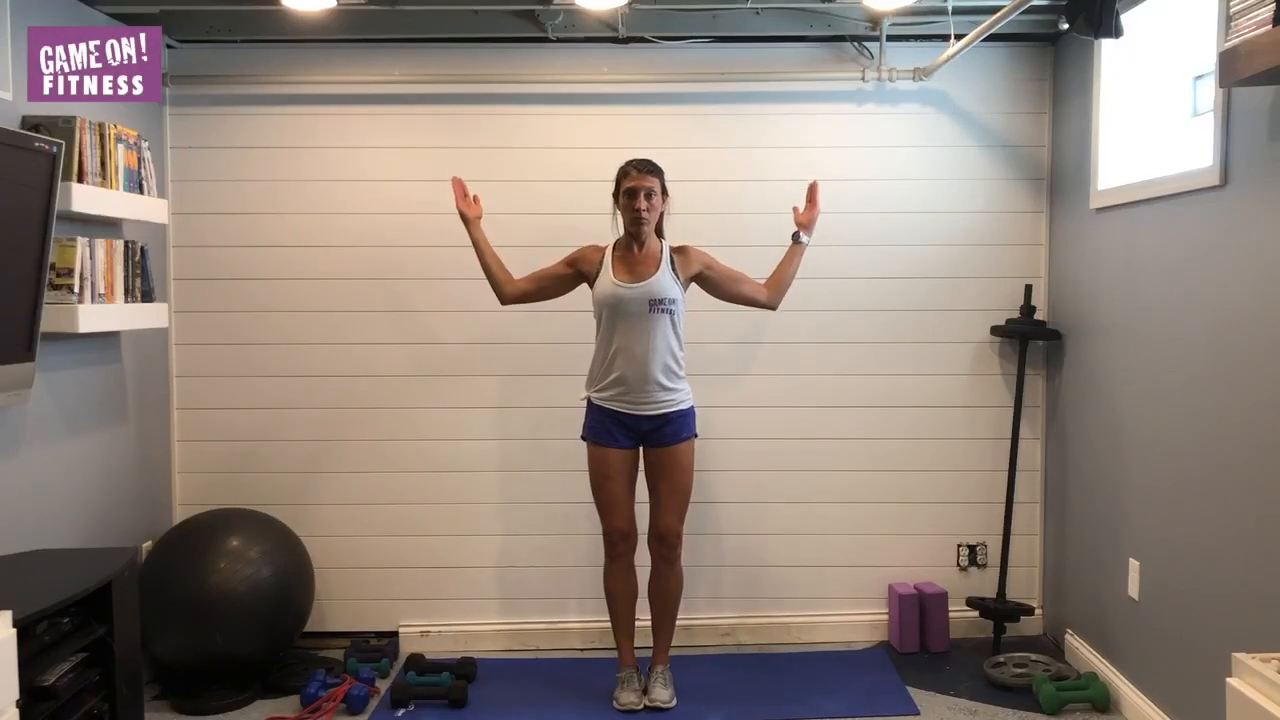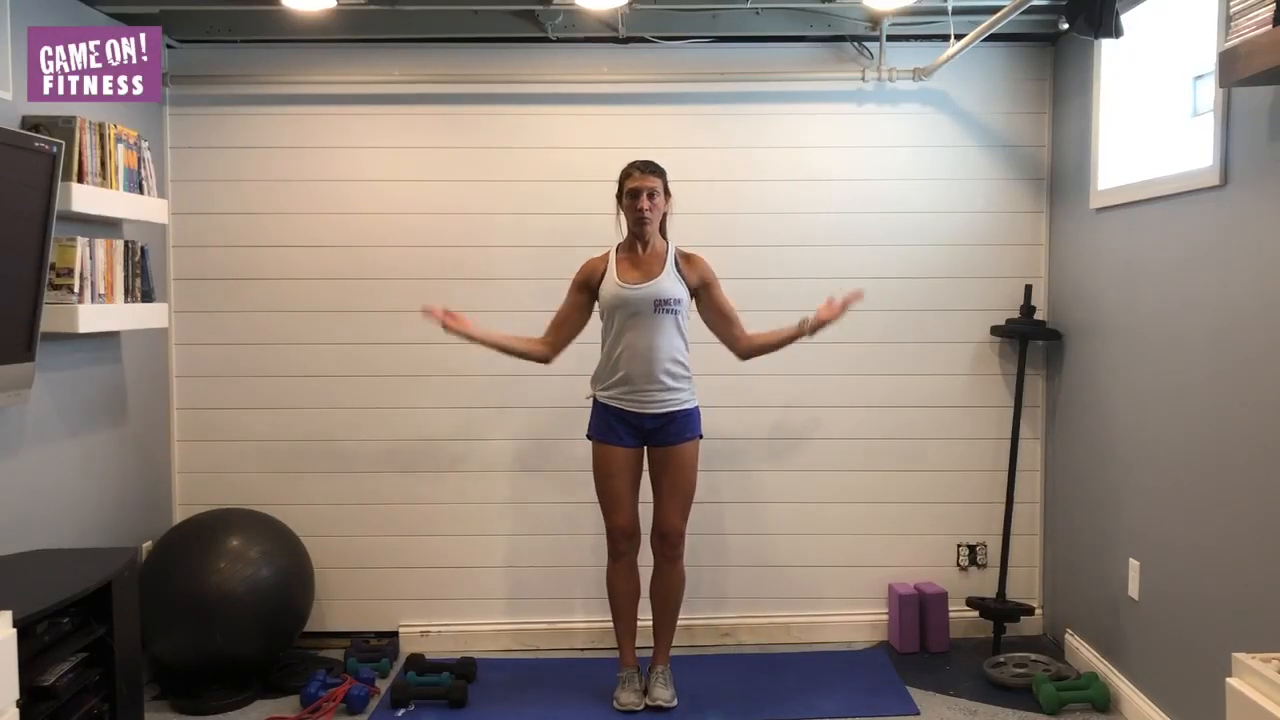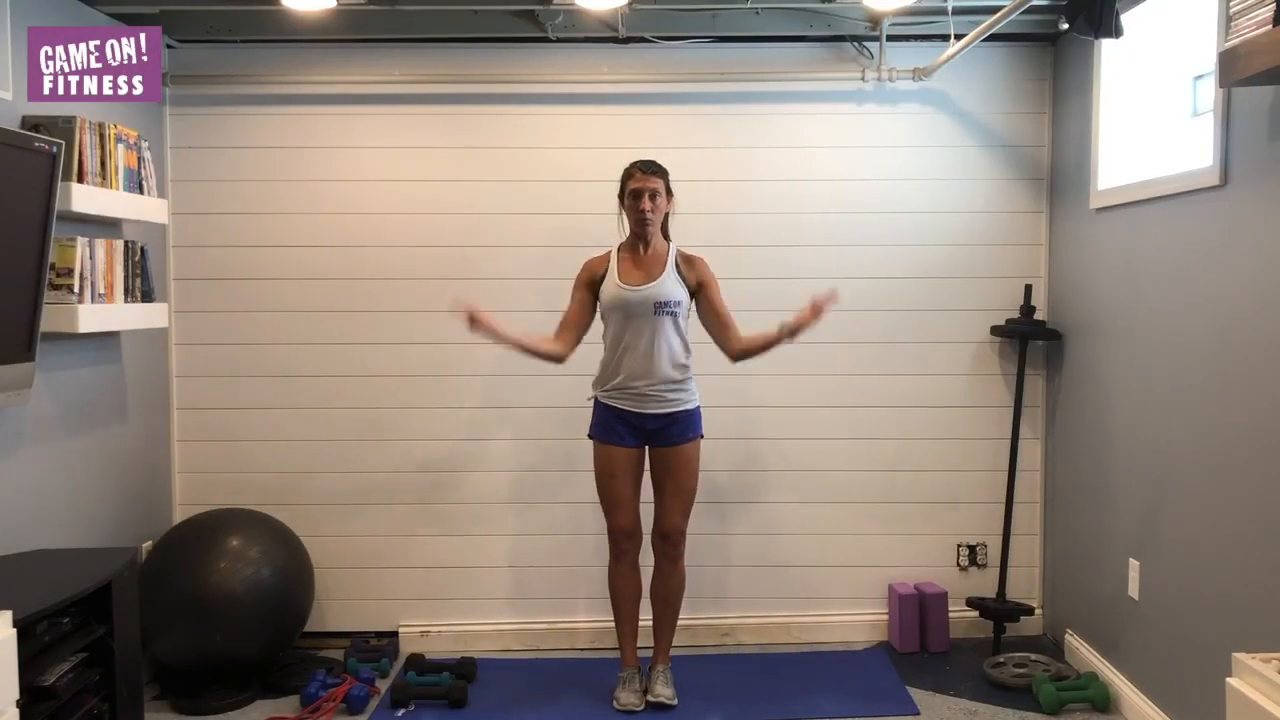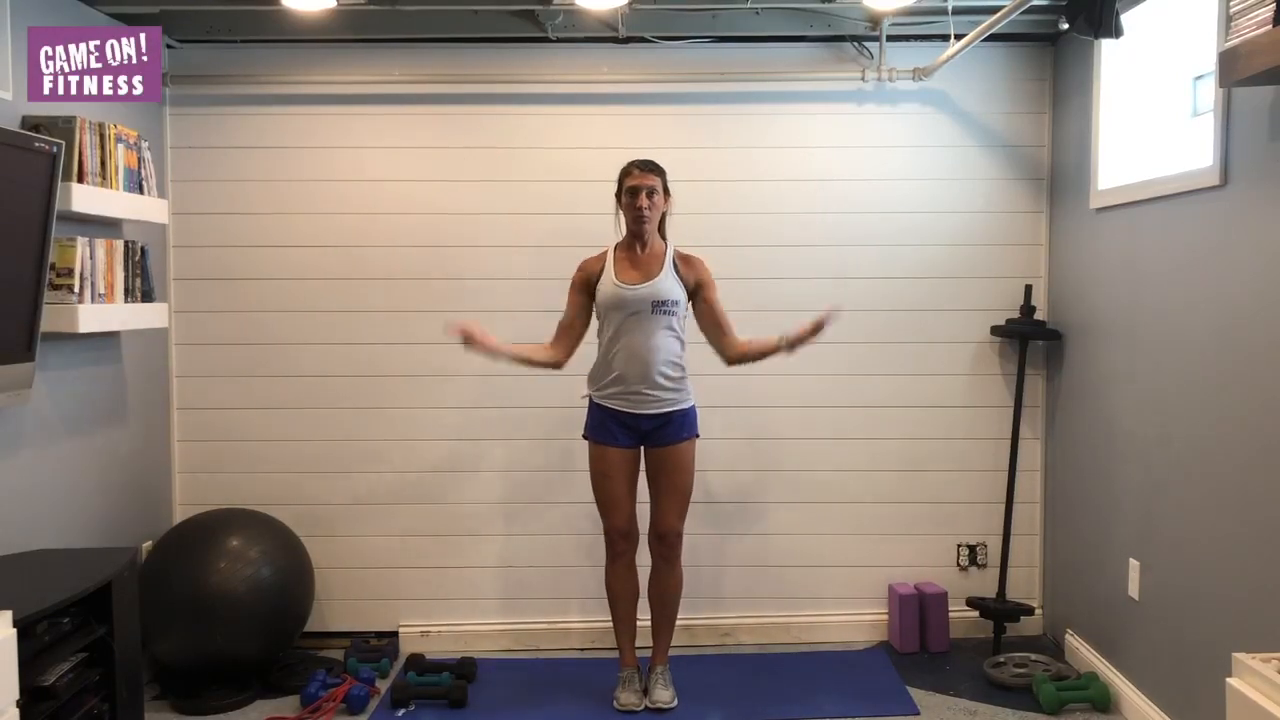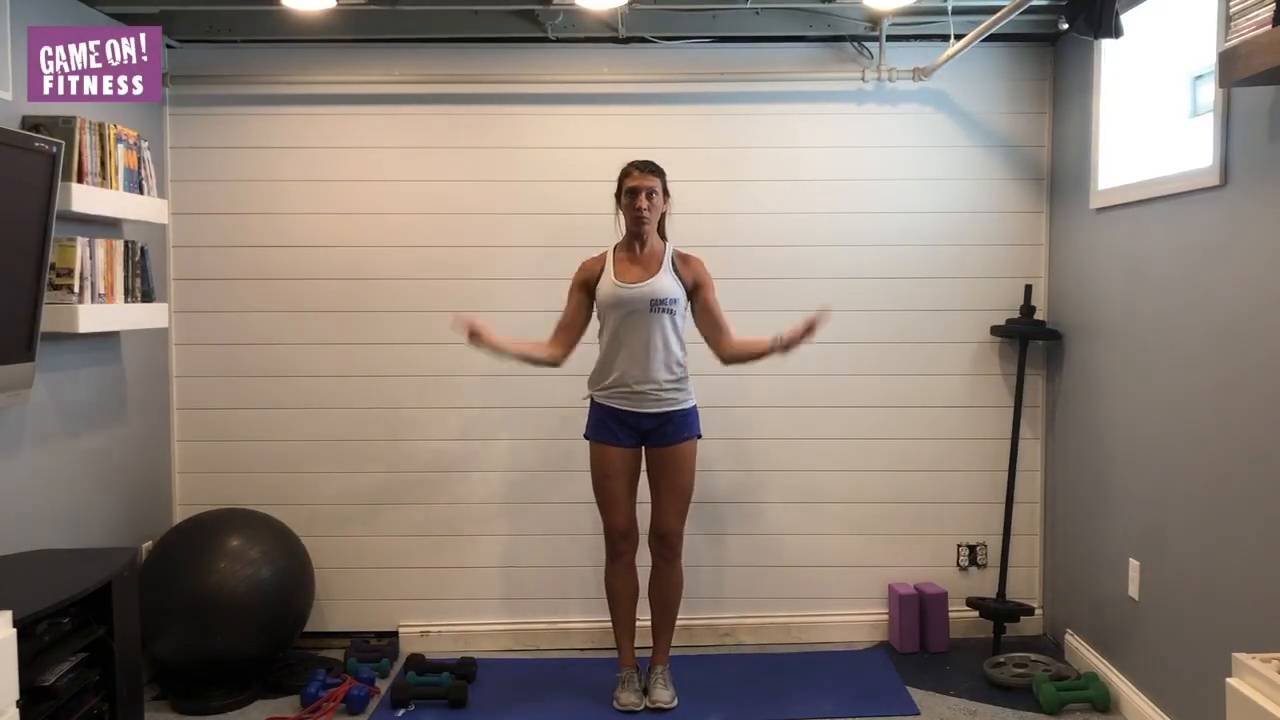
dt=1s
person 1, frame 1
left shoulder: (687, 260)
right shoulder: (591, 260)
left elbow: (768, 296)
right elbow: (510, 292)
left wrist: (801, 237)
right wrist: (474, 229)
left hip: (671, 415)
right hip: (610, 415)
left knee: (667, 541)
right knee: (618, 540)
left ankle: (661, 666)
right ankle: (626, 668)
person 1, frame 2
left shoulder: (692, 267)
right shoulder: (597, 269)
left elbow: (743, 344)
right elbow: (546, 347)
left wrist: (807, 324)
right wrist: (475, 333)
left hip: (675, 414)
right hip: (615, 415)
left knee: (669, 540)
right knee: (622, 539)
left ankle: (661, 665)
right ankle: (627, 667)
person 1, frame 3
left shoulder: (691, 268)
right shoulder: (598, 268)
left elbow: (734, 346)
right elbow: (560, 346)
left wrist: (788, 329)
right wrist: (499, 332)
left hip: (677, 415)
right hip: (616, 415)
left knee: (670, 539)
right knee: (623, 539)
left ankle: (661, 665)
right ankle: (629, 667)
person 1, frame 4
left shoulder: (689, 267)
right shoulder: (594, 269)
left elbow: (729, 348)
right elbow: (558, 350)
left wrist: (785, 342)
right wrist: (496, 347)
left hip: (672, 415)
right hip: (611, 415)
left knee: (667, 540)
right knee: (619, 540)
left ankle: (660, 666)
right ankle: (628, 666)
person 1, frame 5
left shoulder: (688, 267)
right shoulder: (594, 269)
left elbow: (726, 347)
right elbow: (557, 348)
left wrist: (780, 342)
right wrist: (496, 342)
left hip: (673, 415)
right hip: (612, 414)
left knee: (667, 541)
right knee: (620, 541)
left ankle: (661, 665)
right ankle: (627, 667)
